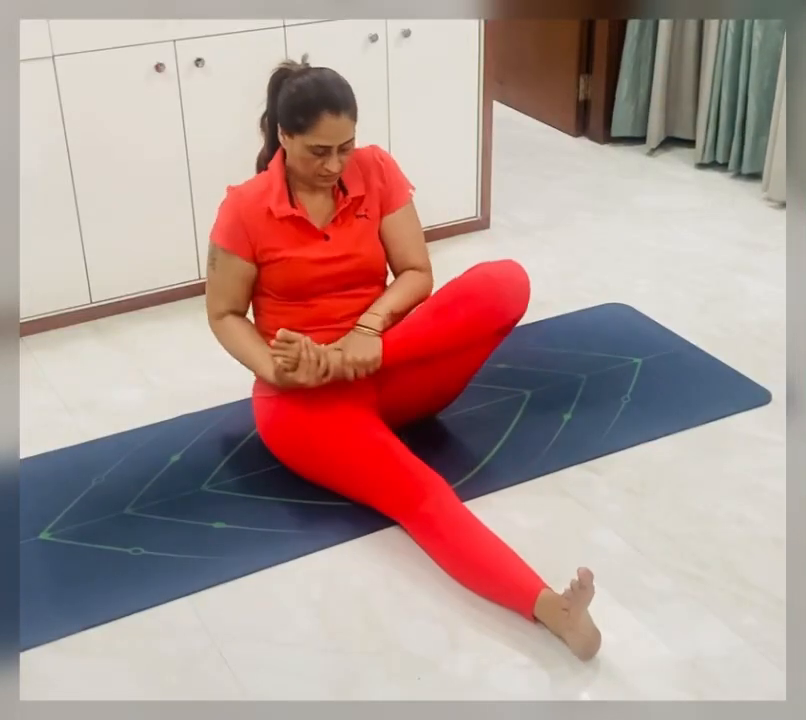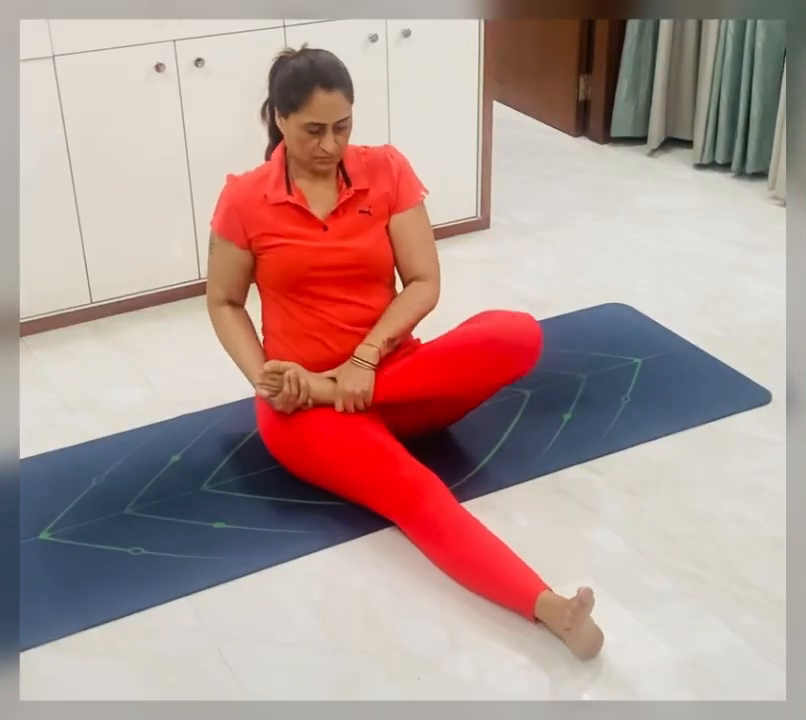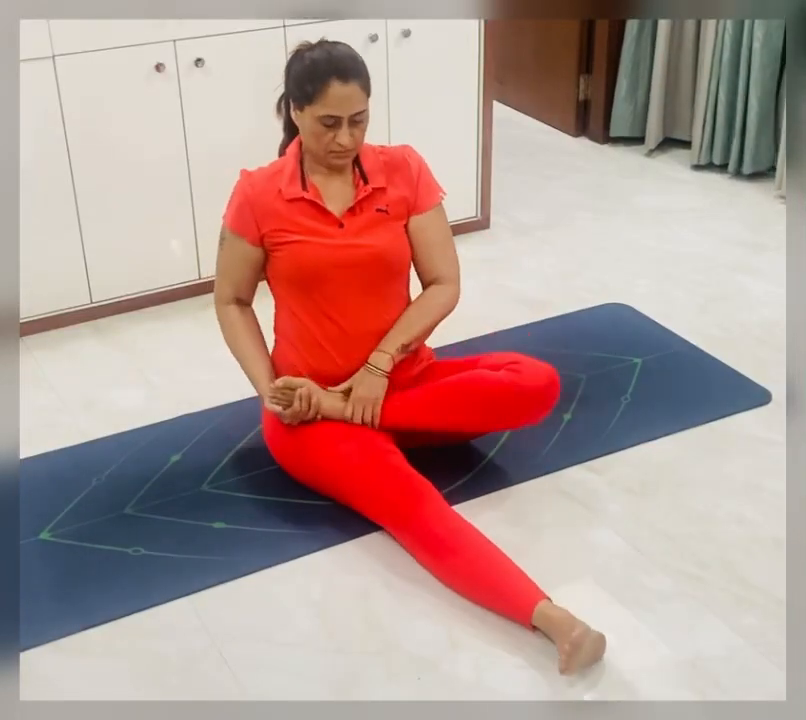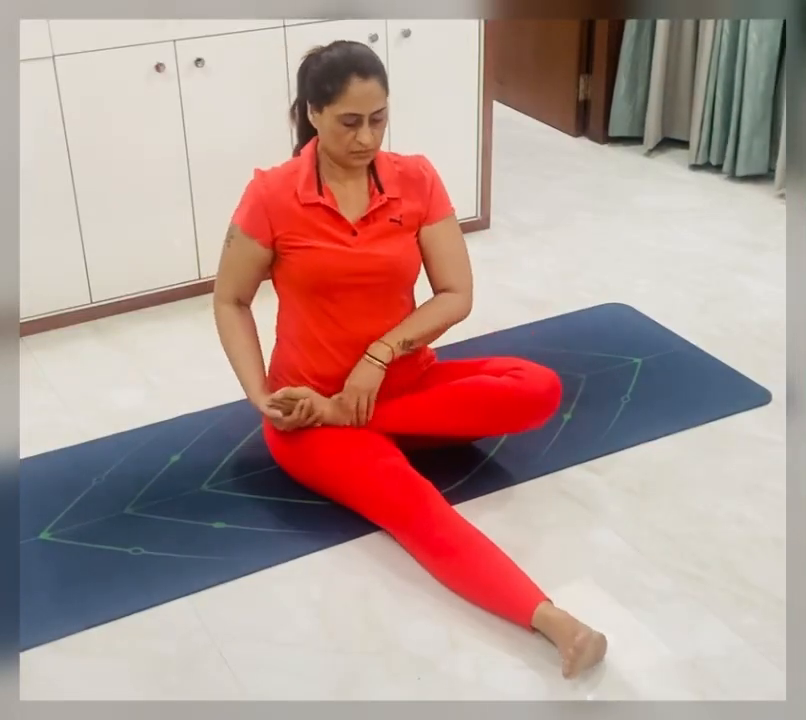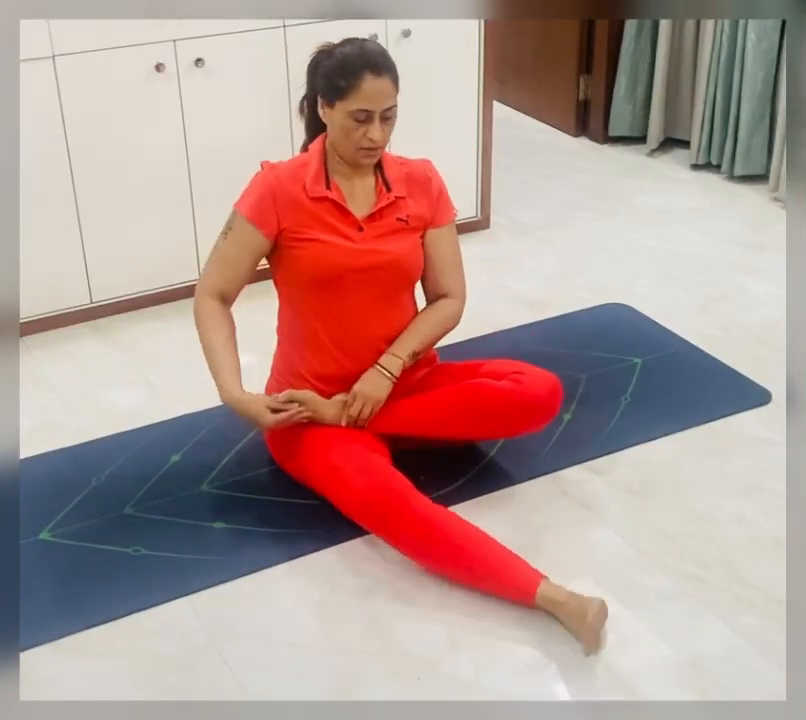
dt=0.4s
person 1, frame 1
left shoulder: (377, 171)
right shoulder: (246, 210)
left elbow: (417, 274)
right elbow: (223, 315)
left wrist: (368, 330)
right wrist: (273, 368)
left hip: (393, 375)
right hip: (303, 397)
left knee: (506, 283)
right knee: (418, 493)
left ankle: (336, 361)
right ankle: (546, 605)
person 1, frame 2
left shoulder: (387, 170)
right shoulder: (244, 200)
left elbow: (424, 283)
right elbow: (223, 304)
left wrist: (364, 361)
right wrist: (263, 379)
left hip: (392, 372)
right hip: (307, 403)
left knee: (519, 336)
right knee: (416, 495)
left ankle: (335, 394)
person 1, frame 3
left shoulder: (404, 170)
right shoulder: (258, 195)
left elbow: (444, 285)
right elbow: (231, 302)
left wrist: (378, 366)
right wrist: (269, 389)
left hip: (401, 379)
right hip: (313, 409)
left knee: (536, 385)
right knee: (415, 508)
left ankle: (343, 408)
person 1, frame 4
left shoulder: (417, 180)
right shoulder: (271, 195)
left elbow: (457, 294)
right elbow: (230, 301)
left wrist: (379, 356)
right wrist: (259, 396)
left hip: (404, 379)
right hip: (312, 405)
left knee: (538, 391)
right knee: (414, 505)
left ankle: (351, 421)
person 1, frame 5
left shoulder: (422, 182)
right shoulder: (277, 189)
left elbow: (449, 298)
right elbow: (211, 297)
left wrist: (385, 370)
right wrist: (234, 393)
left hip: (406, 382)
right hip: (310, 396)
left knee: (539, 393)
right knee: (385, 497)
left ankle: (342, 426)
right ankle: (549, 595)
